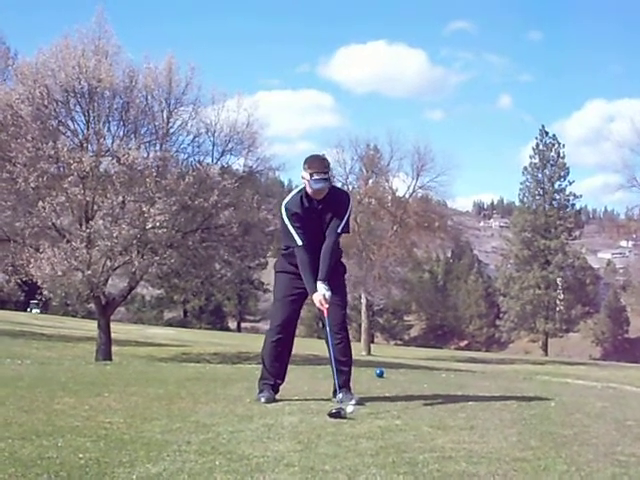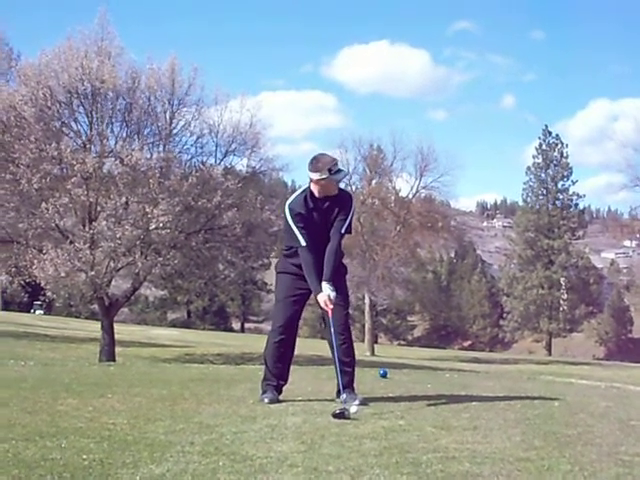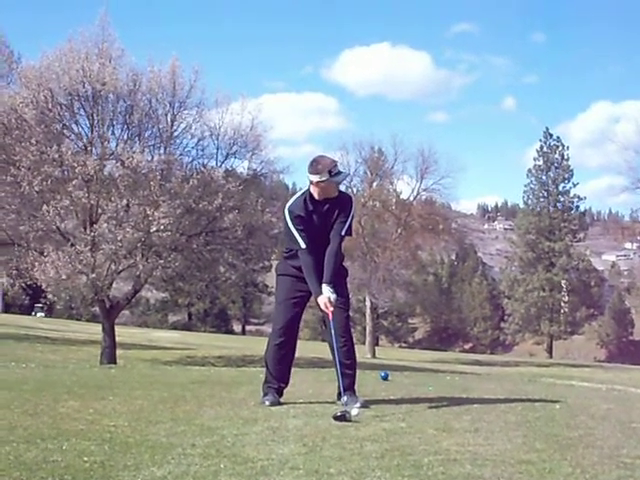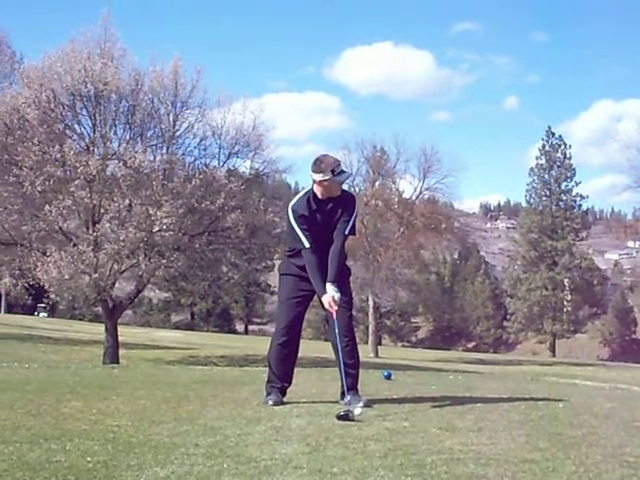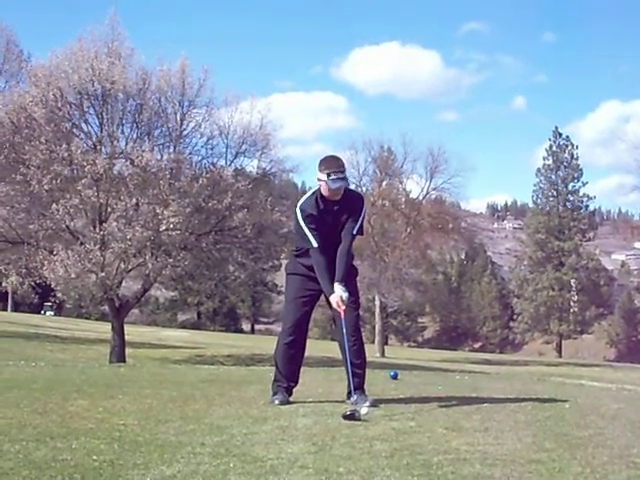
dt=0.4s
person 1, frame 1
left shoulder: (341, 199)
right shoulder: (291, 204)
left elbow: (331, 241)
right elbow: (301, 249)
left wrist: (322, 282)
right wrist: (312, 289)
left hip: (329, 269)
right hip: (293, 268)
left knee: (338, 325)
right knee: (280, 324)
left ankle: (343, 388)
right ankle: (268, 385)
person 1, frame 2
left shoulder: (344, 200)
right shoulder: (295, 205)
left elbow: (335, 242)
right elbow: (305, 250)
left wrist: (327, 283)
right wrist: (317, 290)
left hip: (331, 269)
right hip: (294, 268)
left knee: (341, 325)
right knee: (283, 325)
left ankle: (346, 389)
right ankle: (271, 386)
person 1, frame 3
left shoulder: (344, 202)
right shoulder: (295, 207)
left elbow: (335, 244)
right elbow: (305, 252)
left wrist: (328, 286)
right wrist: (317, 292)
left hip: (331, 271)
right hip: (295, 271)
left knee: (341, 327)
right knee: (283, 327)
left ankle: (348, 391)
right ankle: (272, 389)
person 1, frame 4
left shoulder: (347, 201)
right shoulder: (298, 207)
left elbow: (338, 244)
right elbow: (309, 251)
left wrist: (332, 284)
right wrist: (322, 291)
left hip: (334, 270)
right hip: (298, 270)
left knee: (344, 327)
right knee: (286, 327)
left ankle: (350, 391)
right ankle: (275, 388)
person 1, frame 5
left shoulder: (355, 201)
right shoulder: (306, 206)
left elbow: (346, 244)
right elbow: (317, 251)
left wrist: (340, 284)
right wrist: (329, 291)
left hip: (341, 272)
right hip: (305, 269)
left knee: (351, 327)
right knee: (292, 326)
left ankle: (357, 390)
right ankle: (282, 388)
